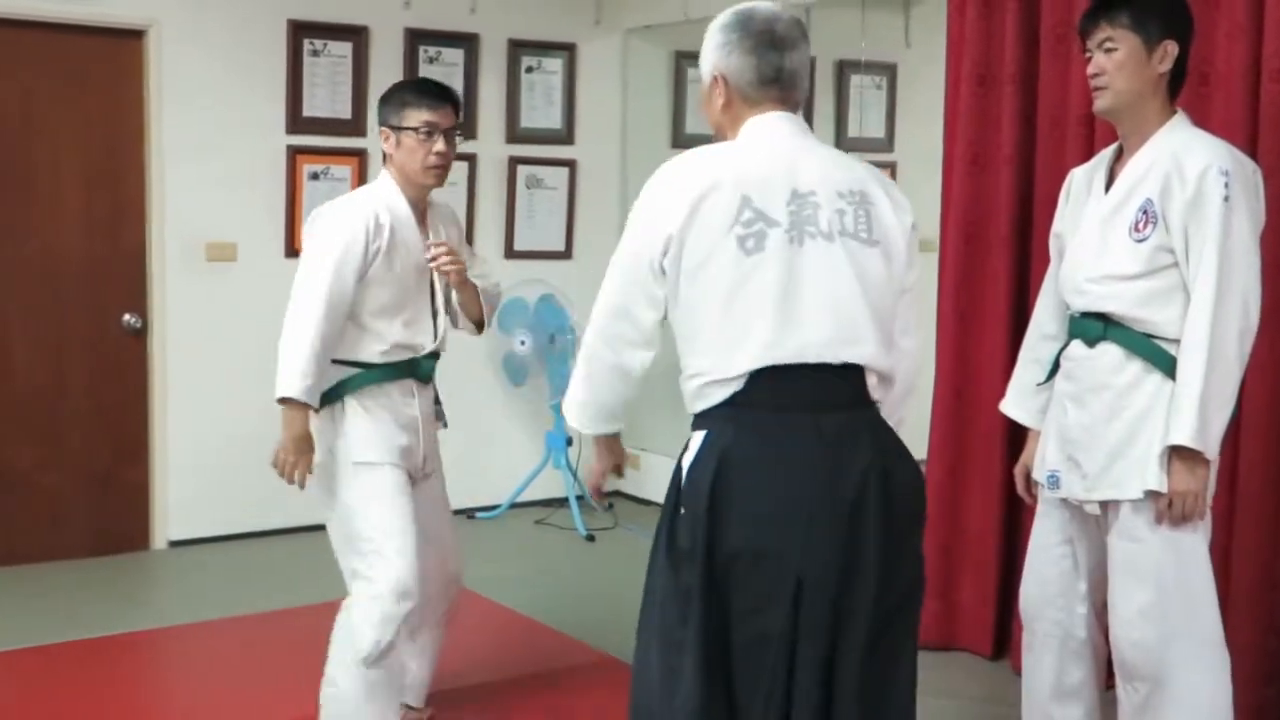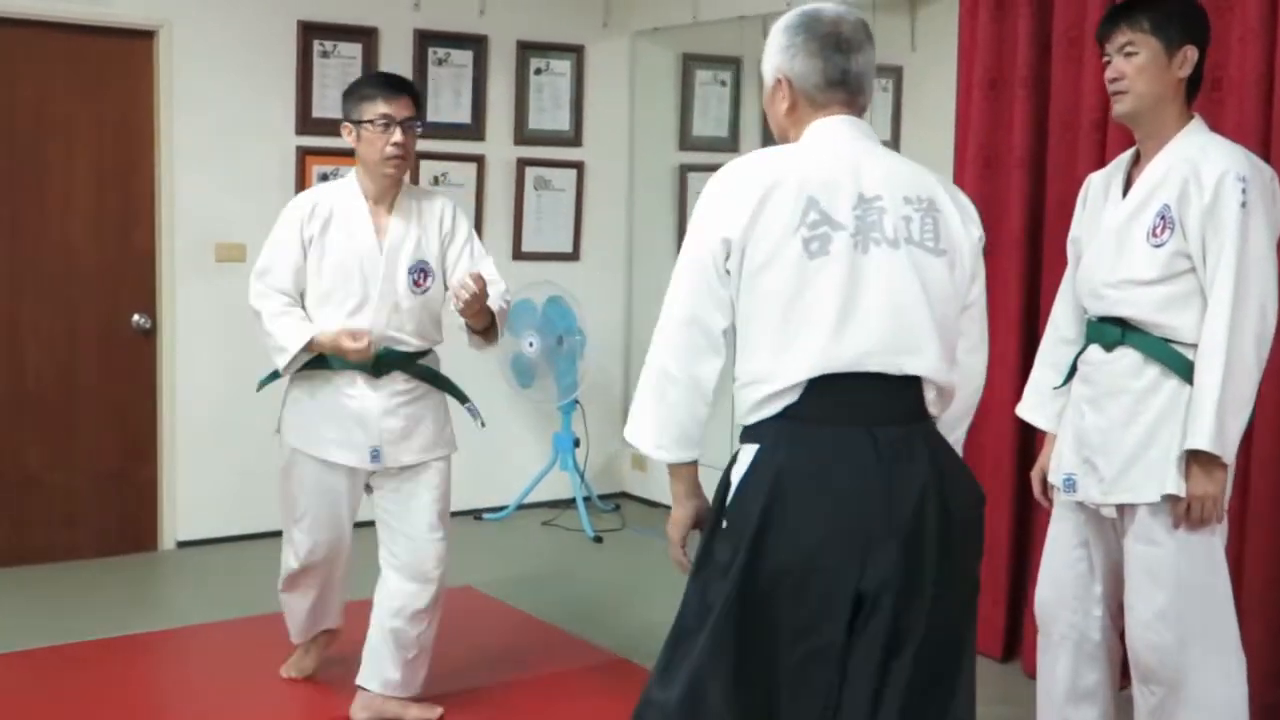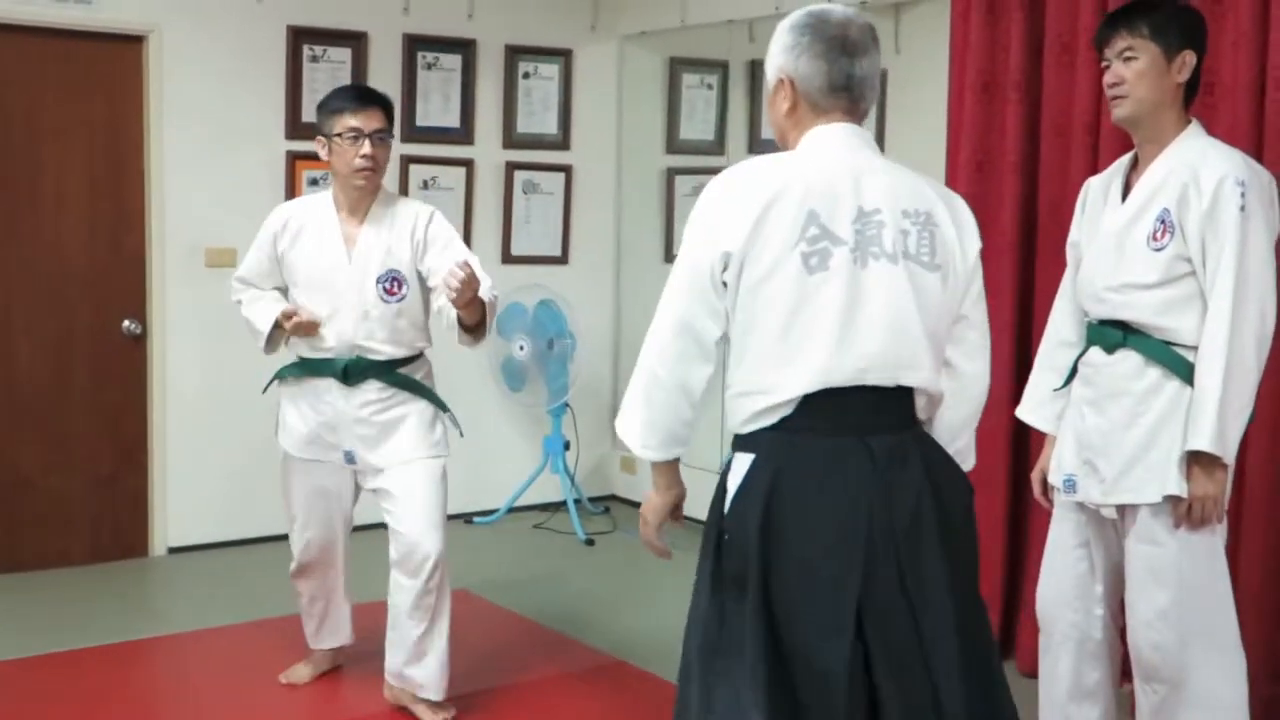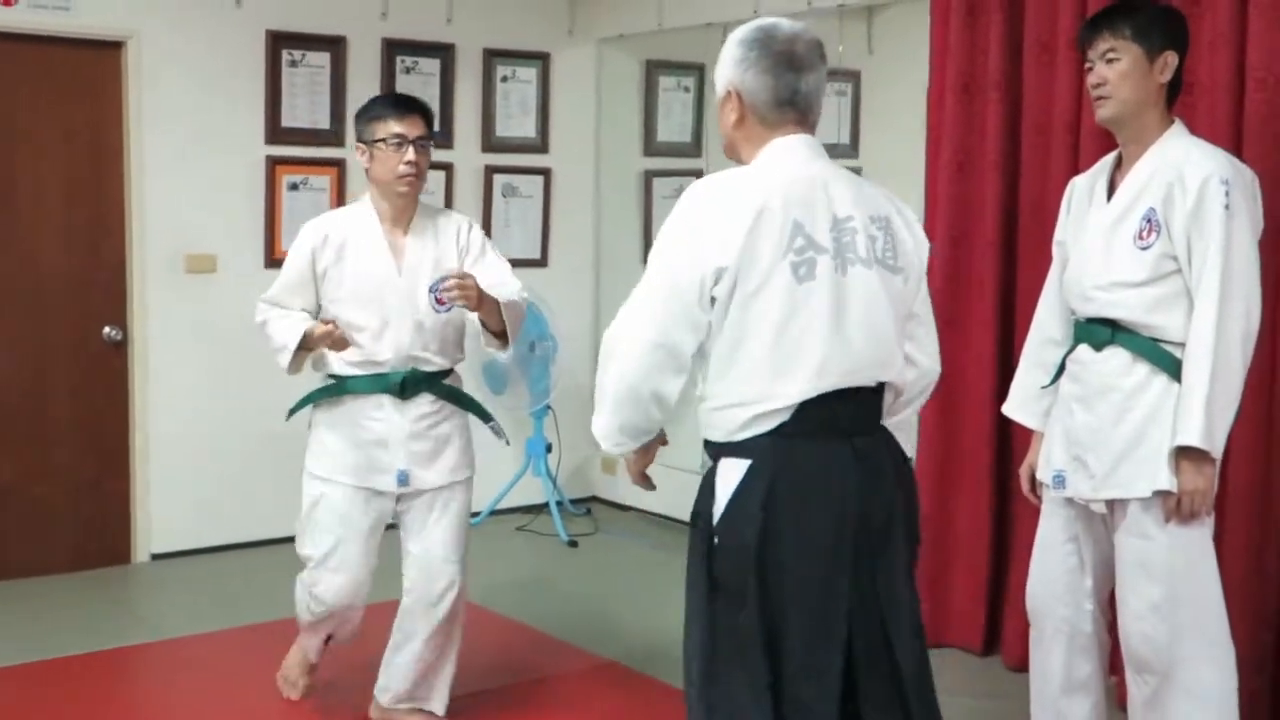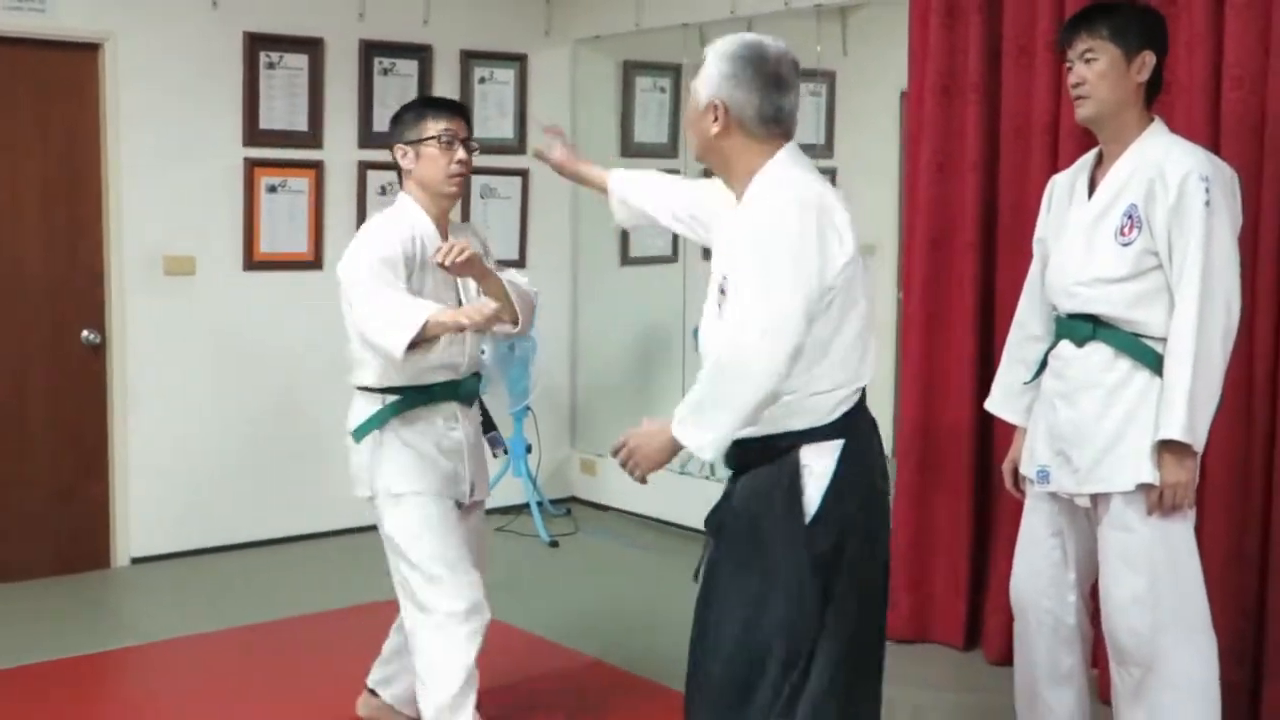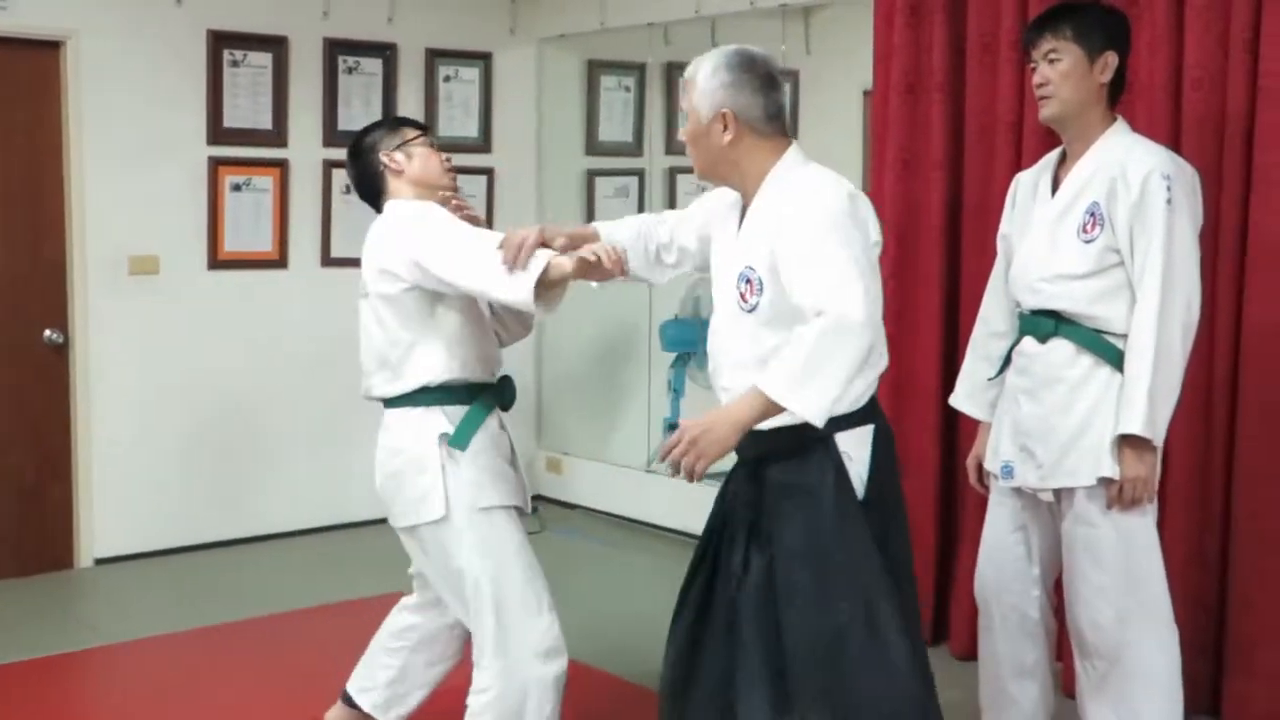
dt=0.3s
person 1, frame 1
left shoulder: (1208, 168)
right shoulder: (1084, 180)
left elbow: (1223, 311)
left wrist: (1191, 446)
right wrist: (1035, 425)
left hip: (1150, 419)
right hip: (1076, 415)
left knee: (1158, 629)
right knee: (1054, 611)
person 1, frame 2
right shoulder: (1101, 185)
left wrist: (1209, 451)
right wrist: (1052, 430)
left hip: (1168, 423)
right hip: (1093, 421)
left knee: (1173, 634)
right knee: (1066, 615)
person 1, frame 3
right shoulder: (1100, 190)
left wrist: (1210, 453)
right wrist: (1051, 431)
left hip: (1169, 426)
right hip: (1092, 423)
left knee: (1176, 631)
right knee: (1067, 613)
person 1, frame 4
left shoulder: (1208, 177)
right shoulder: (1083, 189)
left elbow: (1226, 316)
left wrist: (1198, 447)
right wrist: (1039, 428)
left hip: (1155, 423)
right hip: (1080, 418)
left knee: (1164, 626)
right knee: (1057, 606)
person 1, frame 5
left shoulder: (1188, 175)
right shoulder: (1064, 187)
left elbow: (1207, 312)
left wrist: (1181, 441)
right wrist: (1020, 423)
left hip: (1137, 415)
right hip: (1062, 412)
left knee: (1150, 617)
right knee: (1040, 600)
person 1, frame 6
left shoulder: (1150, 173)
right shoulder: (1029, 184)
left elbow: (1167, 307)
left wrist: (1140, 435)
right wrist: (985, 418)
left hip: (1098, 410)
right hip: (1026, 407)
left knee: (1113, 609)
right knee: (1005, 591)
person 2, frame 1
left shoulder: (687, 183)
right shoulder: (876, 190)
left elbow: (619, 329)
right elbow: (902, 347)
left wrist: (602, 433)
left hip: (744, 461)
right hip: (864, 459)
person 2, frame 2
left shoulder: (746, 185)
right shoulder: (945, 200)
left elbow: (688, 343)
right elbow: (965, 362)
left wrist: (684, 482)
left hip: (796, 472)
right hip: (917, 472)
person 2, frame 3
left shoulder: (745, 192)
right shoulder: (941, 208)
left elbow: (679, 344)
right elbow: (966, 368)
left wrist: (664, 473)
left hip: (788, 481)
right hip: (906, 479)
person 2, frame 4
left shoulder: (720, 204)
right shoulder: (887, 212)
left elbow: (644, 349)
right elbow: (918, 363)
left wrist: (635, 437)
left hip: (769, 487)
right hip: (870, 474)
person 2, frame 5
left shoulder: (786, 209)
right shoulder: (760, 195)
left elbow: (749, 360)
right elbow: (683, 200)
left wrist: (672, 436)
right wrist: (581, 168)
left hip: (805, 474)
right hip: (806, 469)
person 2, frame 6
left shoulder: (818, 201)
right shoulder: (733, 204)
left elbow: (846, 325)
right elbow: (660, 241)
left wrist: (737, 413)
right wrist: (565, 237)
left hip: (830, 470)
right hip: (767, 467)
right knee: (717, 646)
person 3, frame 1
left shoulder: (441, 219)
right shoulder: (351, 218)
left elbow: (473, 317)
right elbow: (310, 318)
left wrist: (464, 283)
right wrist: (295, 420)
left hip: (413, 410)
right hip: (359, 412)
left knee: (434, 569)
right knee: (387, 579)
person 3, frame 2
left shoulder: (442, 215)
right shoulder: (311, 211)
left elbow: (492, 300)
right elbow: (269, 298)
left wrist: (478, 312)
right wrist: (323, 341)
left hip: (414, 402)
right hip: (328, 402)
left knee: (417, 561)
right knee: (313, 546)
right ankle: (314, 632)
person 3, frame 3
left shoulder: (419, 221)
right shoulder: (288, 224)
left elbow: (472, 307)
right elbow: (248, 288)
left wrist: (470, 302)
right wrist: (280, 321)
left hip: (400, 404)
right hip: (317, 403)
left knee: (422, 546)
right knee: (315, 544)
right ankle: (326, 644)
person 3, frame 4
left shoulder: (458, 232)
right shoulder: (325, 237)
left elbow: (510, 312)
right elbow: (275, 313)
left wrist: (483, 302)
right wrist: (312, 336)
left hip: (435, 423)
right hip: (352, 424)
left knee: (438, 579)
right knee: (334, 574)
right ankle: (316, 632)
person 3, frame 5
left shoulder: (456, 238)
right shoulder: (385, 234)
left elbow: (516, 317)
right elbow: (377, 317)
left wrist: (483, 271)
right wrist: (453, 316)
left hip: (452, 428)
right hip: (396, 436)
left knee: (435, 593)
right knee: (452, 603)
person 3, frame 6
left shoulder: (432, 235)
right shoulder: (411, 228)
left elbow: (510, 323)
right elbow: (479, 263)
left wrist: (485, 242)
right wrist: (567, 265)
left hip: (444, 443)
right hip: (444, 451)
left knee: (444, 601)
right knee: (524, 642)
